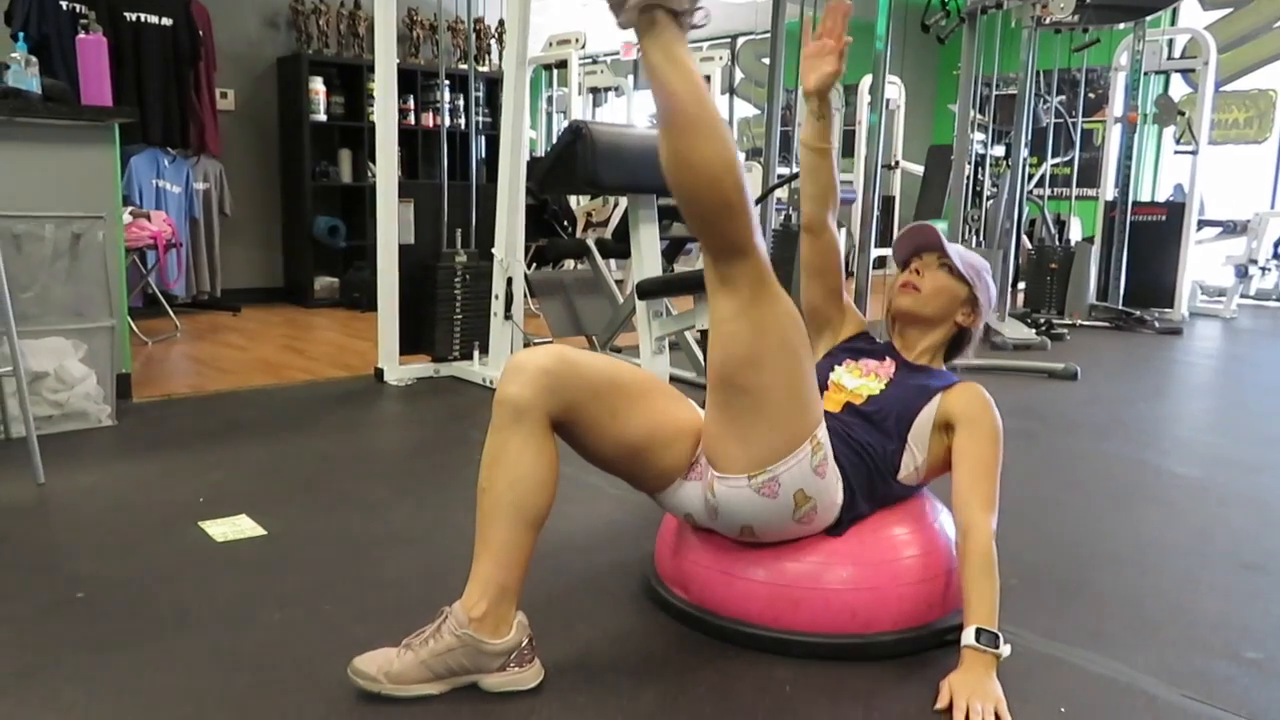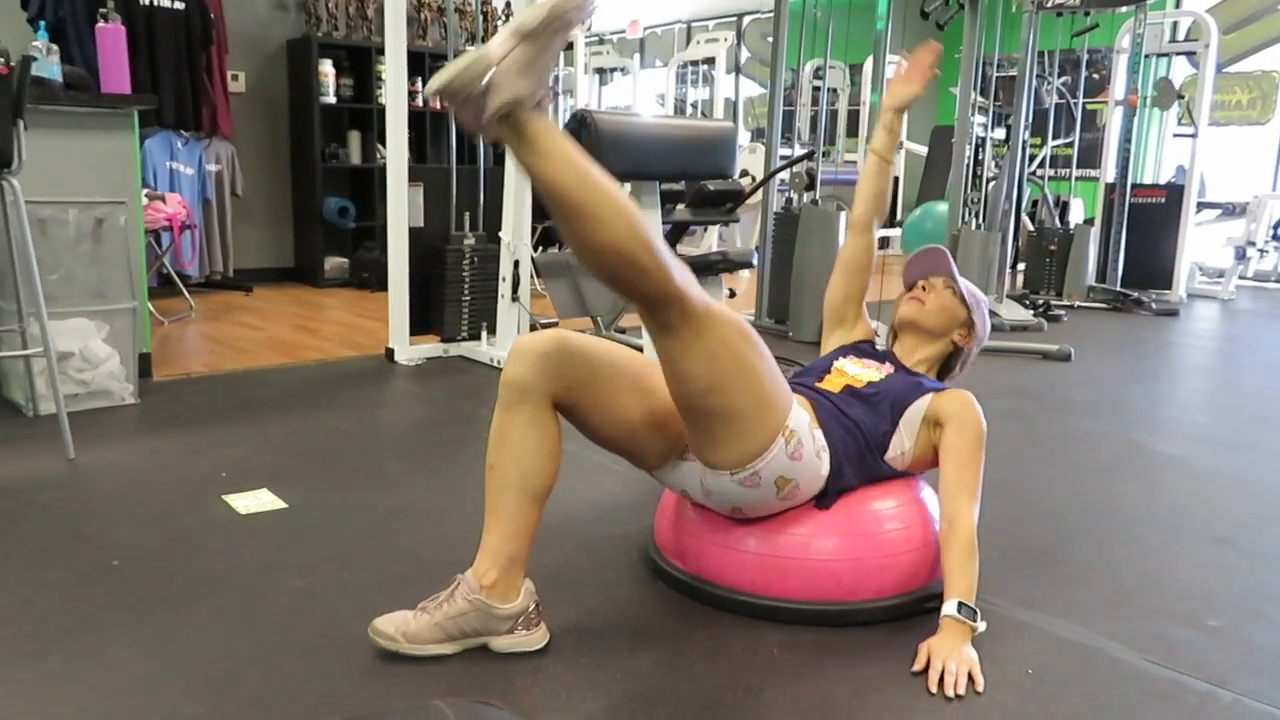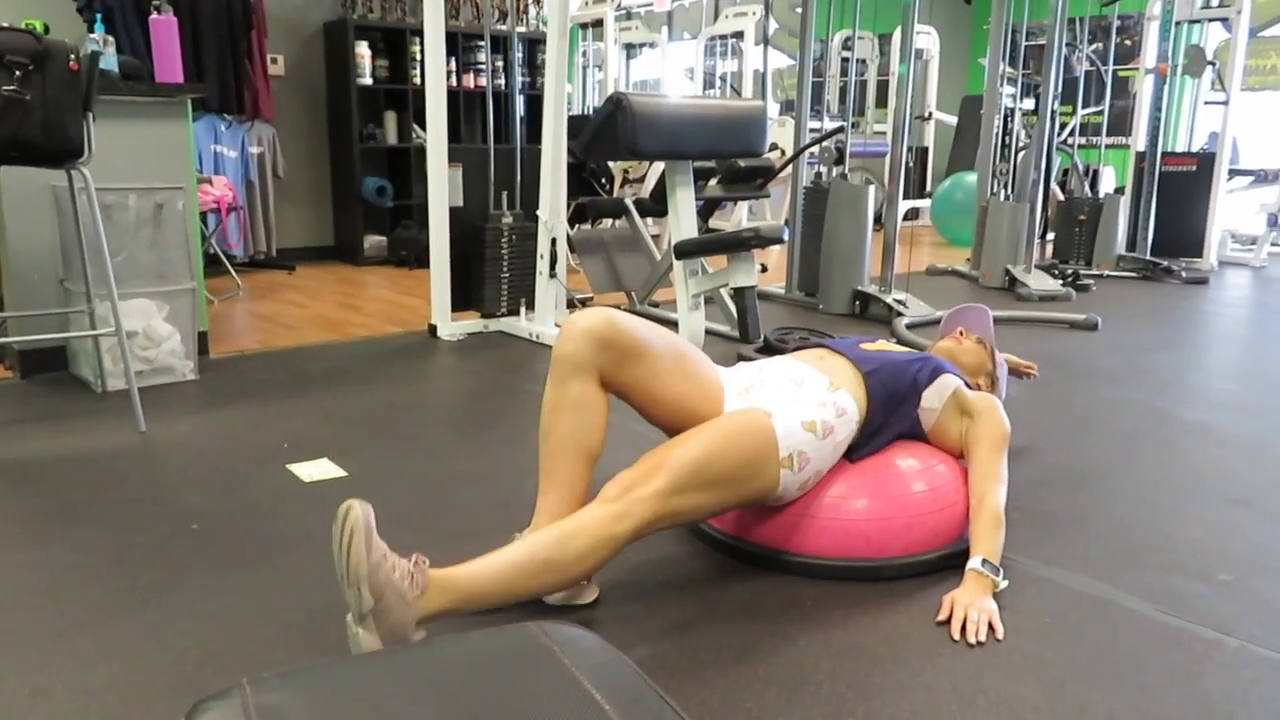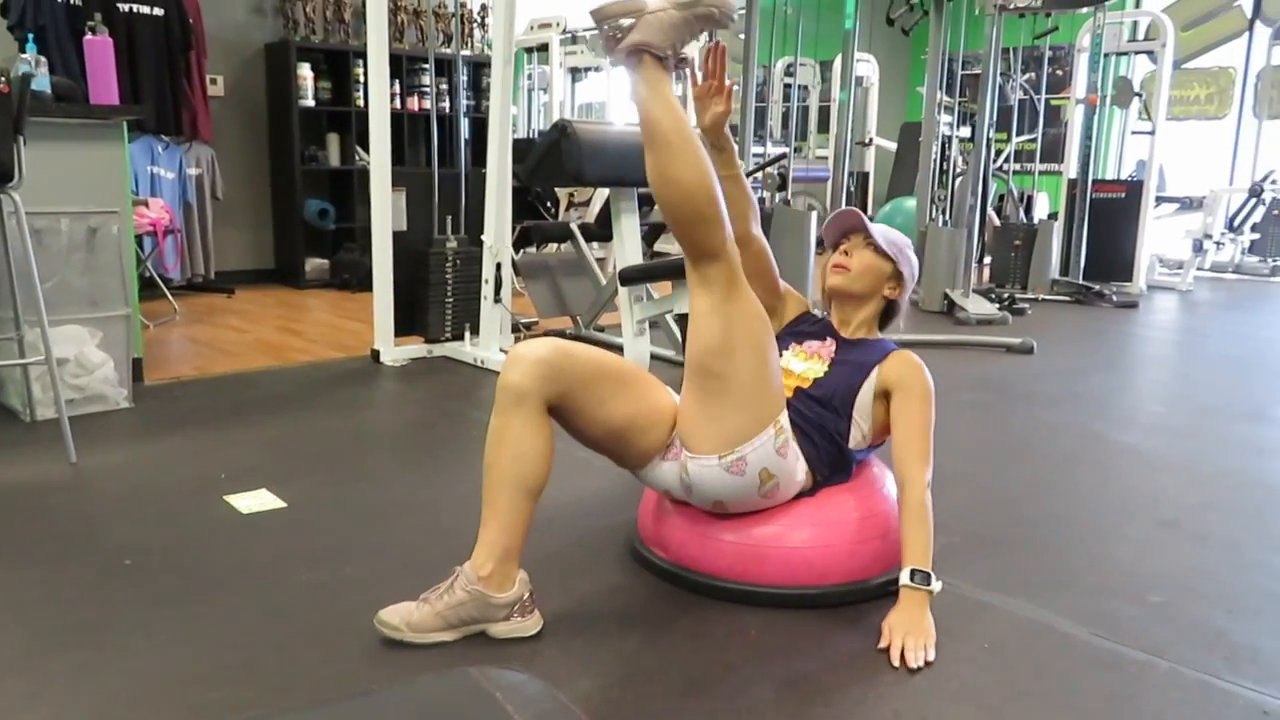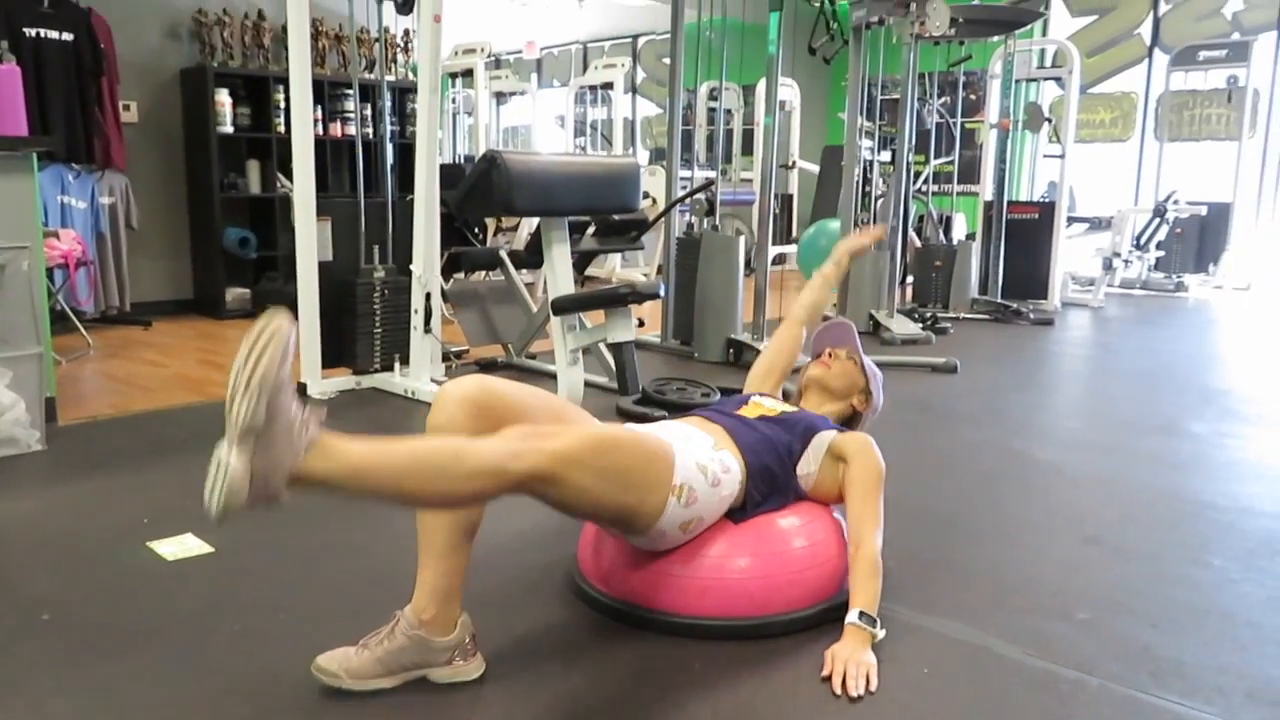
dt=1s
person 1, frame 1
left shoulder: (962, 405)
right shoulder: (848, 342)
left elbow: (976, 526)
right elbow: (817, 227)
left wrist: (979, 659)
right wrist: (818, 101)
left hip: (789, 484)
right hip: (721, 474)
left knee: (734, 246)
right knee: (533, 377)
right ankle: (488, 632)
person 1, frame 2
left shoulder: (951, 408)
right shoulder: (853, 346)
left elbow: (961, 514)
right elbow: (860, 229)
left wrist: (955, 626)
right wrist: (889, 118)
left hip: (779, 459)
right hip: (712, 451)
left knee: (663, 285)
right knee: (537, 360)
left ankle: (520, 113)
right ankle: (498, 597)
person 1, frame 3
left shoulder: (973, 405)
right shoulder: (909, 363)
left elbow: (989, 491)
left wrist: (980, 576)
right wrist: (972, 342)
left hip: (813, 413)
right hip: (749, 383)
left knee: (631, 500)
right knee: (588, 334)
left ankle: (418, 596)
right ankle: (549, 538)
person 1, frame 4
left shoulder: (899, 370)
right shoulder: (795, 320)
left elbow: (913, 480)
right elbow: (747, 235)
left wrist: (915, 598)
right wrist: (716, 135)
left hip: (750, 463)
right hip: (692, 451)
left knee: (708, 252)
right knee: (532, 365)
left ankle: (650, 60)
right ankle: (494, 585)
person 1, frame 5
left shoulder: (848, 447)
right shoulder: (761, 399)
left elbow: (867, 539)
right elbow: (796, 321)
left wrist: (859, 627)
right wrist: (841, 255)
left hip: (695, 475)
right hip: (638, 457)
left knee: (516, 457)
right knee: (465, 399)
left ankle: (299, 450)
right ankle: (434, 629)
